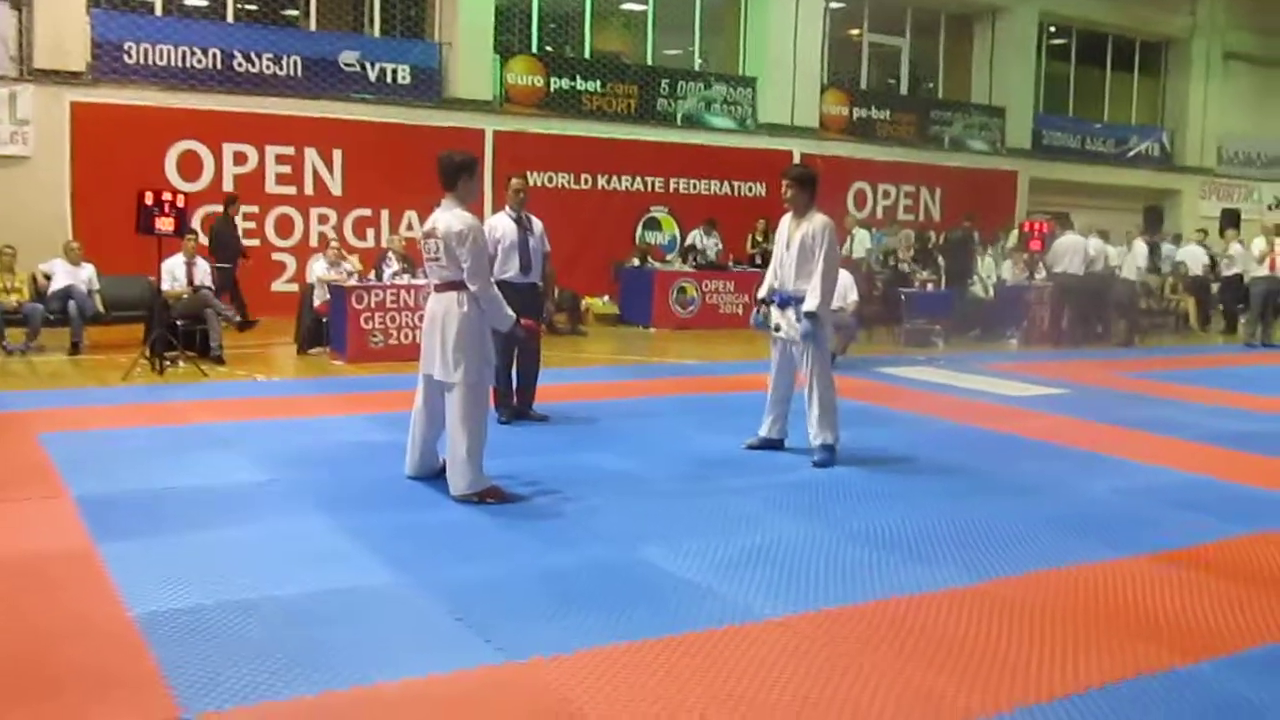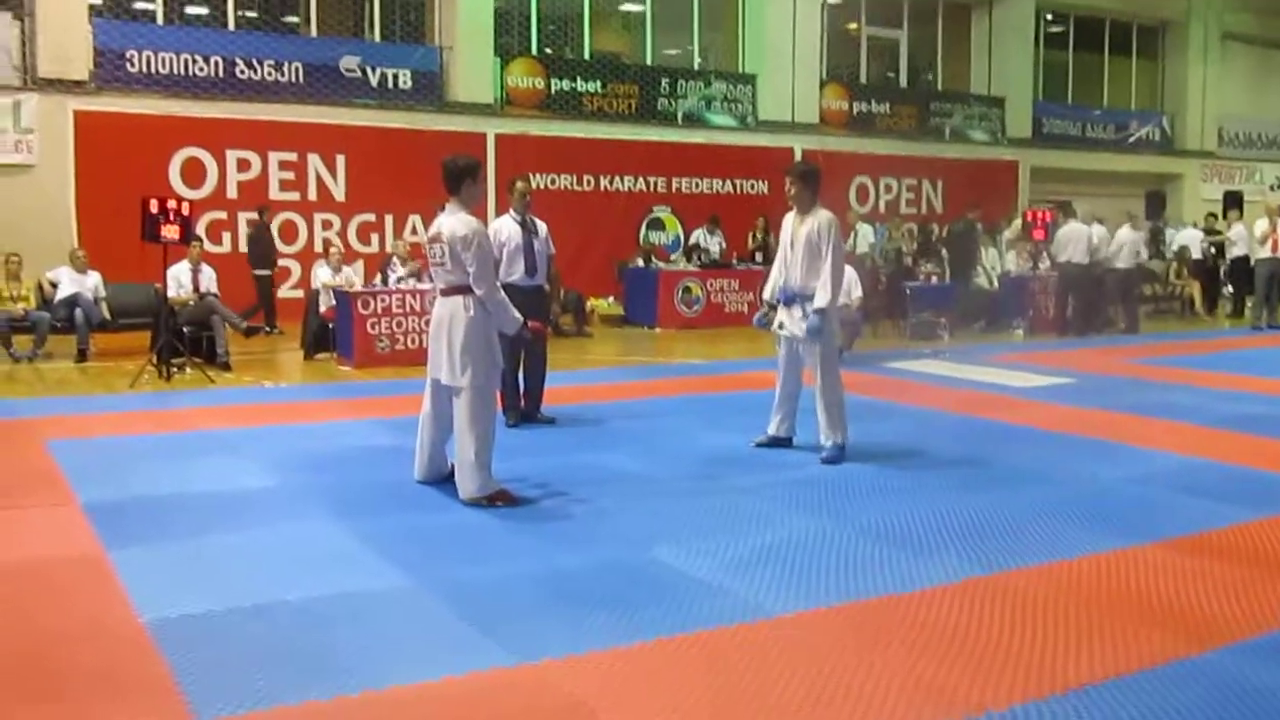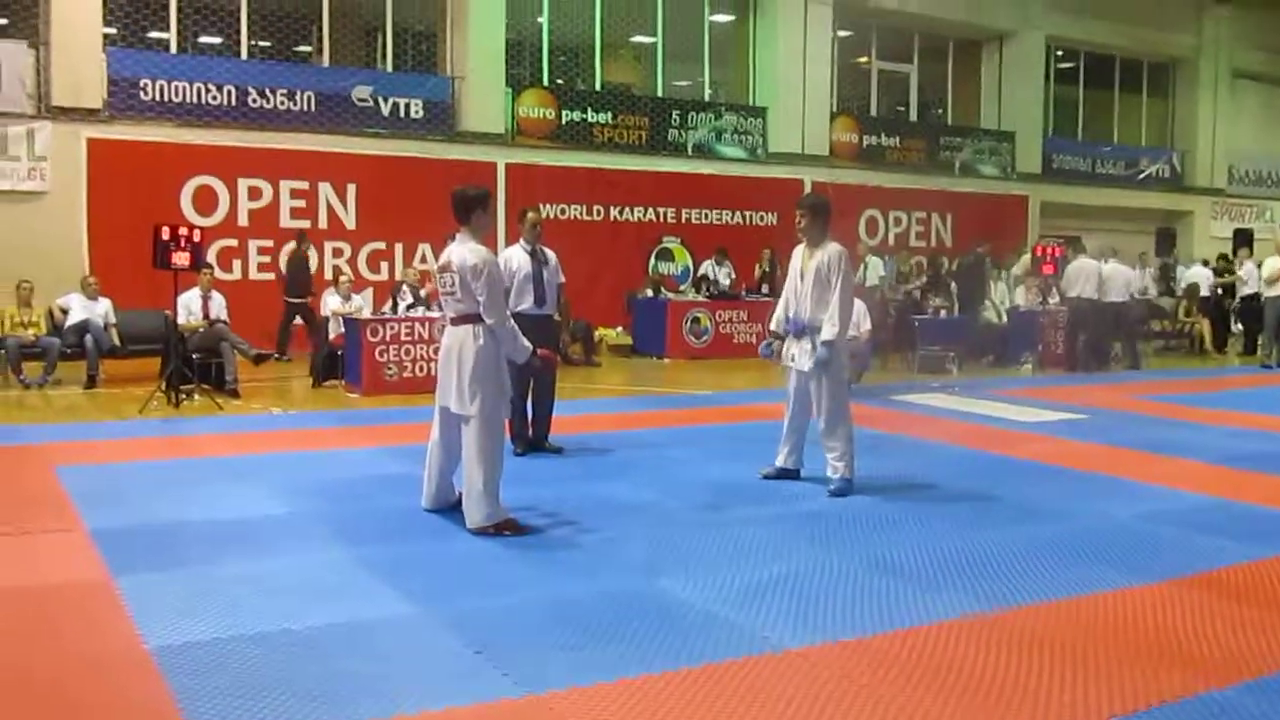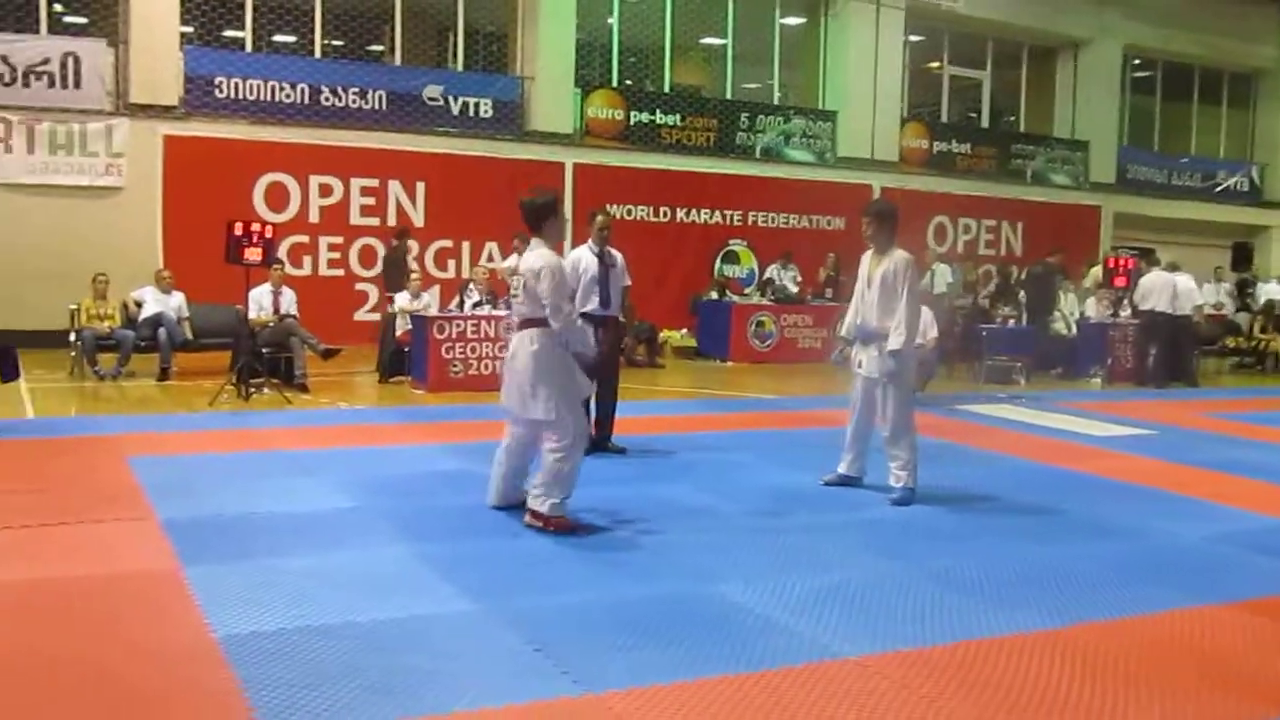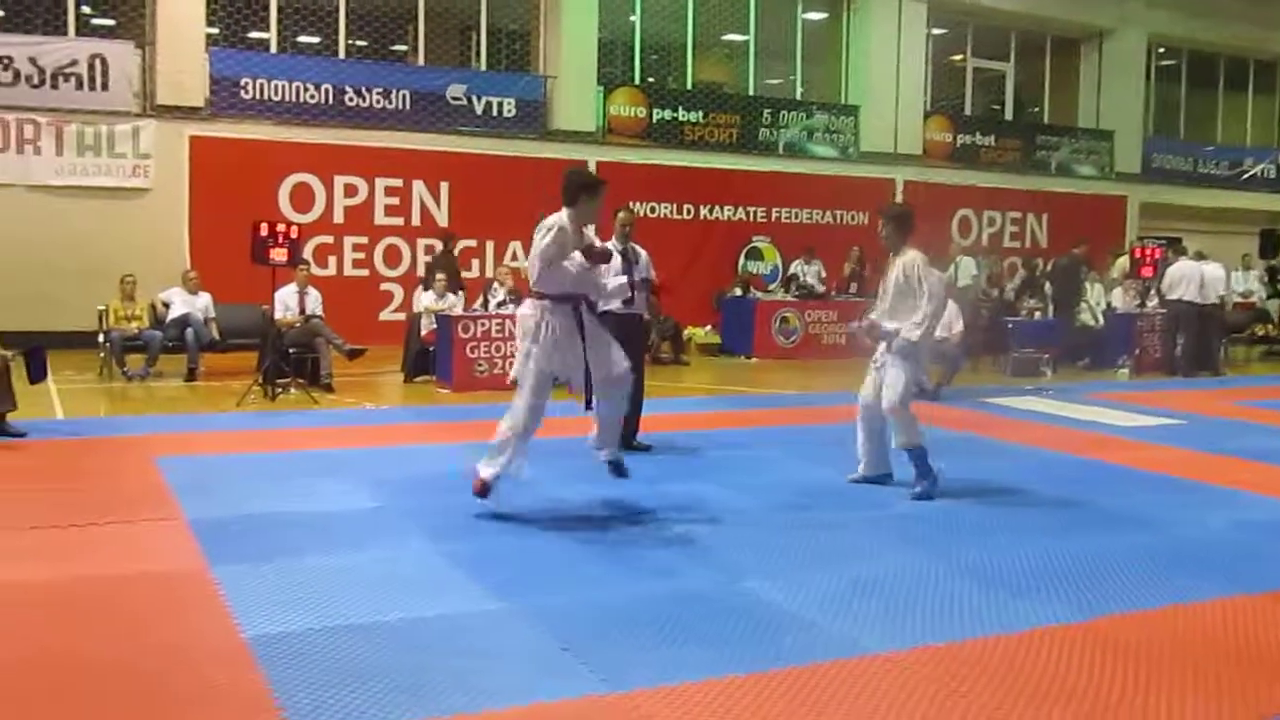
dt=0.3s
person 1, frame 1
left shoulder: (433, 221)
right shoulder: (466, 224)
right elbow: (480, 283)
right wrist: (511, 322)
left hip: (437, 307)
right hip: (463, 313)
left knee: (433, 389)
right knee: (466, 396)
left ankle: (422, 461)
right ankle: (467, 481)
person 1, frame 2
left shoulder: (437, 226)
right shoulder: (470, 228)
right elbow: (486, 286)
right wrist: (518, 324)
left hip: (444, 311)
right hip: (469, 317)
left knee: (440, 394)
right knee: (474, 400)
left ankle: (430, 465)
right ankle: (477, 485)
person 1, frame 3
left shoulder: (447, 255)
right shoulder: (481, 257)
right elbow: (496, 315)
right wrist: (528, 352)
left hip: (453, 339)
right hip: (478, 344)
left knee: (449, 423)
right knee: (483, 429)
left ankle: (438, 493)
right ankle: (484, 514)
person 1, frame 4
left shoulder: (527, 260)
right shoulder: (549, 263)
right elbow: (562, 319)
left wrist: (583, 343)
right wrist: (590, 348)
left hip: (524, 346)
right hip: (542, 350)
left knee: (526, 428)
right knee: (569, 430)
left ankle: (506, 492)
right ankle: (543, 507)
person 1, frame 5
left shoulder: (584, 235)
right shoulder: (554, 228)
left elbow: (596, 286)
right elbow: (541, 272)
left wrist: (629, 286)
right wrist: (585, 262)
left hip: (579, 320)
right hip: (546, 320)
left knee: (615, 381)
right knee: (530, 401)
left ankle: (609, 450)
right ankle: (491, 469)
person 2, frame 1
left shoulder: (822, 225)
right shoulder: (784, 222)
left elbow: (825, 273)
left wrist: (811, 314)
right wrist: (763, 300)
left hip: (807, 312)
right hip: (781, 310)
left knee: (816, 378)
right knee: (779, 376)
left ankle: (824, 443)
right ankle: (772, 433)
person 2, frame 2
left shoulder: (826, 221)
right shoulder: (788, 220)
left elbow: (832, 269)
left wrist: (821, 311)
right wrist: (769, 303)
left hip: (813, 310)
right hip: (787, 309)
left knee: (824, 376)
right knee: (786, 374)
left ankle: (834, 441)
right ankle: (781, 431)
person 2, frame 3
left shoulder: (836, 254)
right shoulder: (798, 252)
left elbow: (841, 303)
left wrist: (829, 343)
right wrist: (776, 333)
left hip: (822, 342)
right hip: (798, 341)
left knee: (831, 409)
right knee: (795, 405)
left ankle: (841, 473)
right ankle: (788, 463)
person 2, frame 4
left shoulder: (903, 262)
right shoulder: (867, 258)
left elbow: (908, 311)
left wrist: (896, 352)
right wrist: (847, 339)
left hip: (889, 351)
right hip: (866, 348)
left knee: (895, 418)
right knee: (859, 413)
left ankle: (904, 483)
right ankle: (850, 469)
person 2, frame 5
left shoulder: (914, 261)
right shoulder: (895, 260)
left elbow: (938, 296)
left wrist: (914, 335)
right wrist: (874, 323)
left hip: (906, 347)
right hip: (889, 345)
left knee: (895, 405)
right knee: (869, 404)
left ankle: (924, 472)
right ankle: (874, 468)
person 3, frame 1
left shoulder: (536, 224)
right shoulder: (494, 223)
left elbow: (545, 262)
right elbow: (486, 262)
left wrist: (548, 296)
left hip: (531, 291)
right hip: (505, 291)
left knee: (531, 351)
right knee: (503, 353)
left ankle: (525, 405)
right ankle: (504, 407)
person 3, frame 2
left shoulder: (541, 227)
right shoulder: (499, 227)
left elbow: (550, 264)
right elbow: (492, 265)
left wrist: (554, 298)
left hip: (537, 294)
right hip: (512, 294)
left knee: (537, 354)
right knee: (510, 356)
left ankle: (532, 408)
right ankle: (512, 410)
person 3, frame 3
left shoulder: (550, 256)
right shoulder: (509, 256)
left elbow: (560, 294)
right elbow: (501, 295)
left hip: (546, 323)
right hip: (521, 323)
left knee: (546, 383)
right knee: (519, 384)
left ankle: (540, 437)
right ankle: (519, 439)
person 3, frame 4
left shoulder: (618, 258)
right shoulder: (577, 257)
left elbow: (625, 296)
right elbow: (568, 295)
left wrist: (629, 330)
left hip: (611, 325)
right hip: (586, 323)
left knee: (609, 384)
left ankle: (603, 437)
person 3, frame 5
left shoulder: (642, 255)
left elbow: (650, 291)
left hip: (636, 321)
right hip: (610, 320)
left knee: (635, 382)
left ankle: (629, 435)
